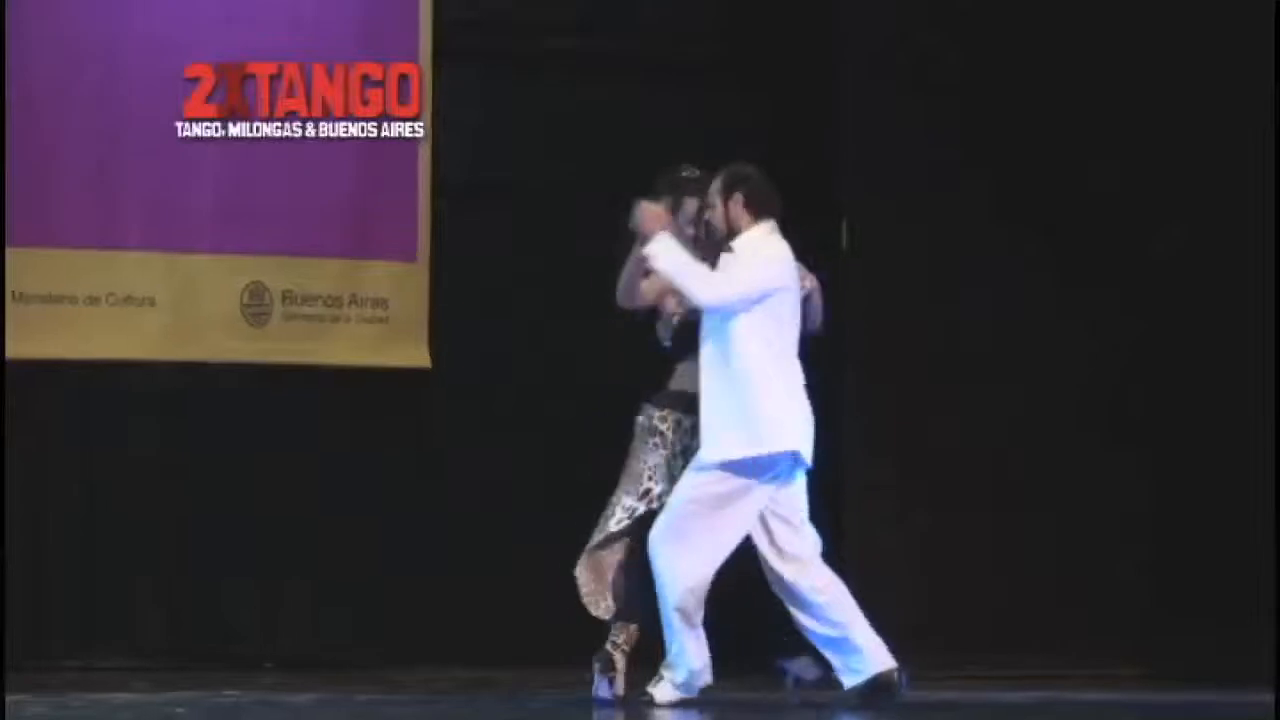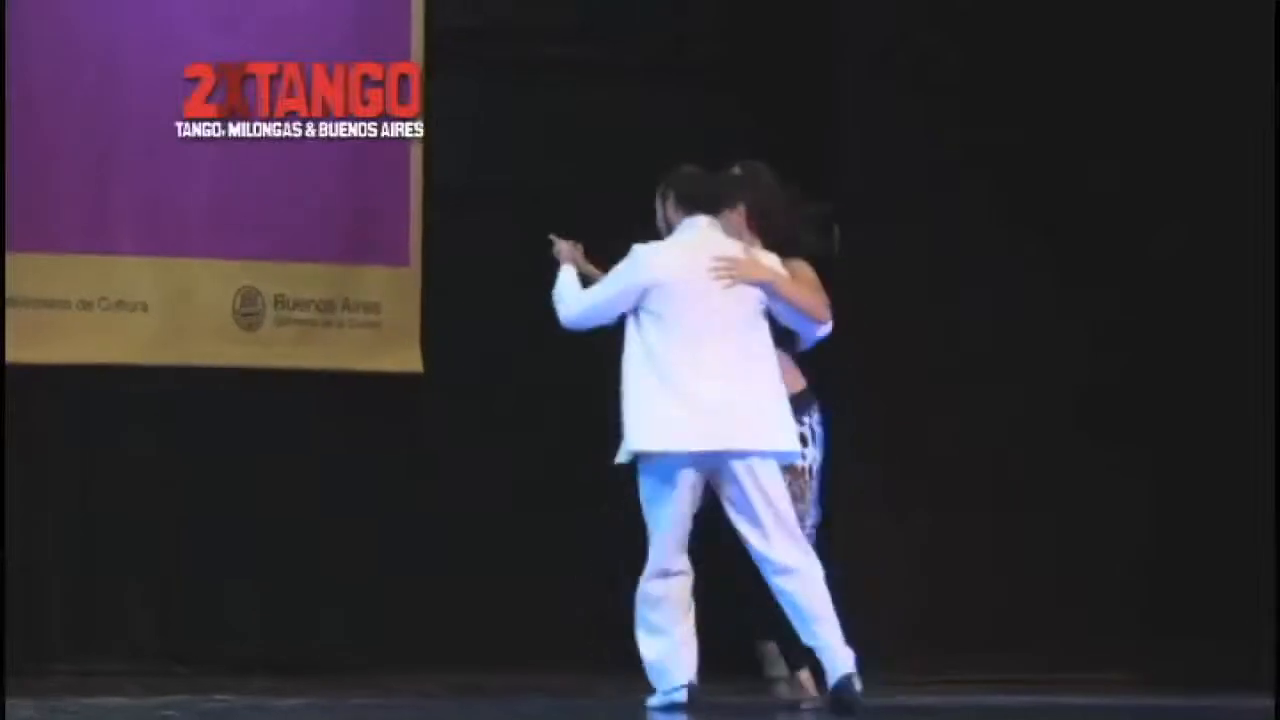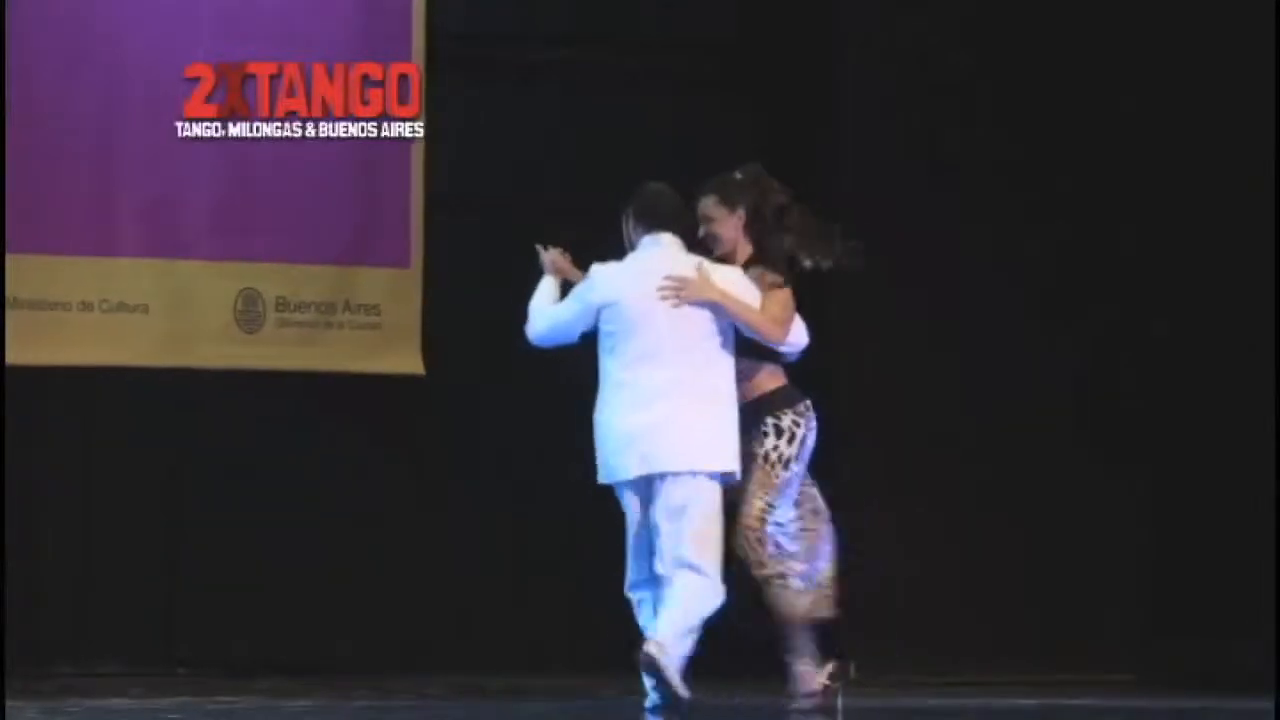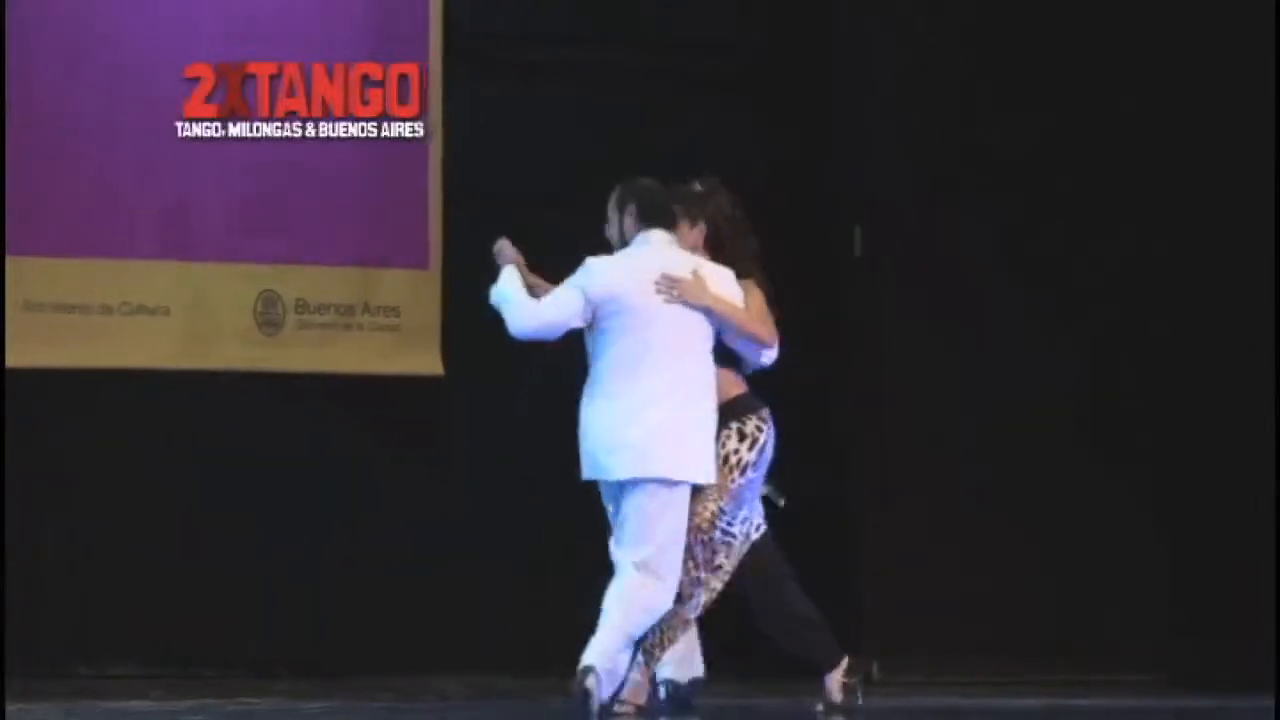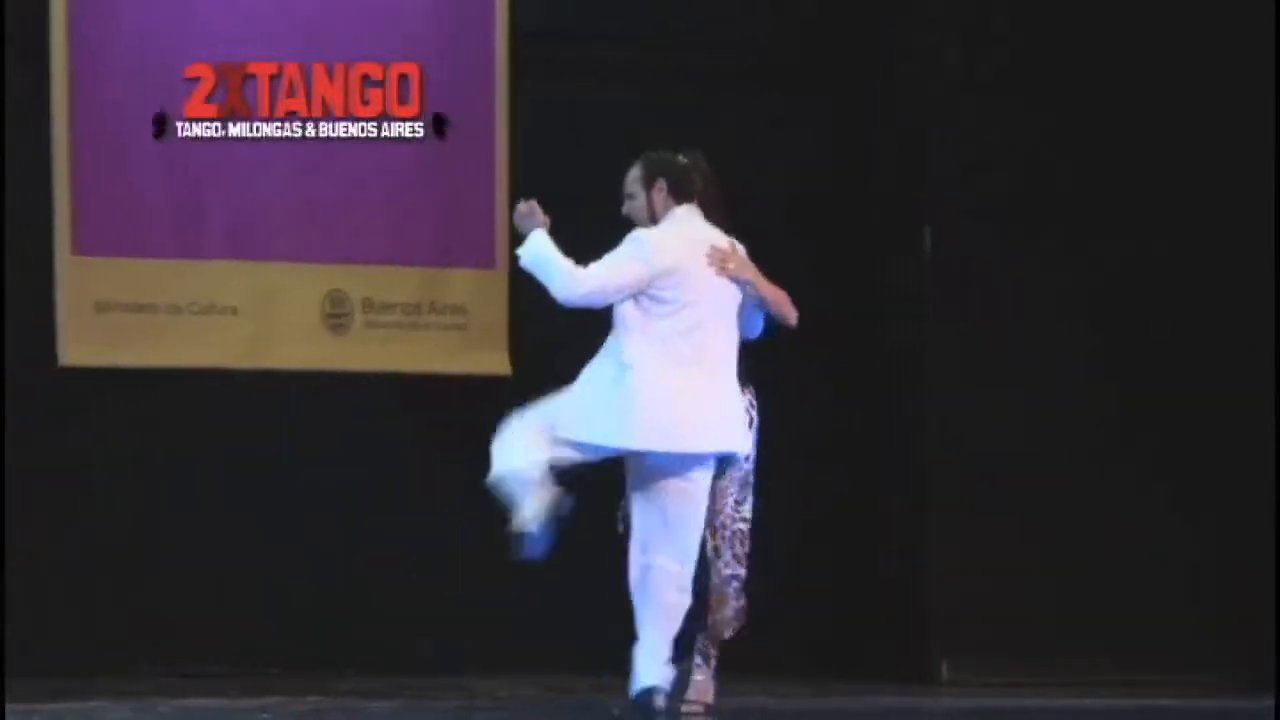
dt=0.3s
person 1, frame 1
left shoulder: (768, 254)
right shoulder: (750, 258)
left elbow: (713, 292)
left wrist: (659, 240)
left hip: (755, 435)
right hip: (763, 435)
left knee: (673, 545)
right knee: (794, 563)
left ankle: (684, 672)
right ankle: (871, 664)
person 1, frame 2
left shoulder: (649, 260)
right shoulder: (757, 263)
left elbow: (575, 314)
right elbow: (816, 324)
left wrist: (568, 269)
right wrist: (784, 353)
left hip: (674, 429)
right hip: (748, 427)
left knee: (666, 563)
right knee: (788, 554)
right ankle: (838, 668)
person 1, frame 3
left shoulder: (606, 280)
right shoulder: (723, 278)
left elbow: (541, 330)
right elbow: (794, 338)
left wrist: (553, 277)
left hip: (630, 445)
right hip: (695, 445)
left knee: (649, 575)
right knee: (694, 573)
right ankle: (665, 650)
person 1, frame 4
left shoulder: (605, 273)
right shoulder: (718, 278)
left elbow: (527, 323)
left wrist: (509, 270)
right wrist: (704, 361)
left hip: (610, 438)
right hip: (674, 445)
left knee: (638, 564)
right knee: (645, 574)
right ankle: (598, 670)
person 1, frame 5
left shoulder: (653, 244)
right shoulder: (731, 253)
left elbow: (577, 288)
right elbow: (749, 325)
left wrist: (534, 236)
left hip: (631, 408)
right hip: (700, 423)
left knee: (519, 436)
right knee: (665, 562)
left ankle: (534, 502)
person 2, frame 1
right shoulder: (667, 280)
left elbow: (808, 324)
right elbow: (627, 299)
left wrist: (810, 289)
right wrist: (643, 244)
right hip: (674, 420)
right knee: (650, 541)
left ankle: (786, 651)
right ankle: (613, 660)
person 2, frame 2
left shoulder: (789, 268)
right shoulder: (714, 267)
left elbow: (820, 314)
left wrist: (769, 276)
right wrist: (585, 269)
left hip: (791, 415)
left ankle: (797, 666)
right ankle: (779, 662)
person 2, frame 3
left shoulder: (770, 279)
right shoulder: (713, 276)
left elbow: (777, 331)
left wrist: (715, 298)
left hip: (781, 419)
right hip: (744, 422)
left knee: (759, 530)
right knee: (768, 541)
left ankle: (804, 656)
right ankle: (811, 667)
person 2, frame 4
left shoulder: (732, 284)
right shoulder: (668, 286)
left elbow: (765, 337)
left wrist: (709, 303)
left hip: (739, 428)
left knee: (695, 547)
right knee: (755, 564)
right ankle: (835, 671)
person 2, frame 5
left shoulder: (723, 256)
left elbow: (787, 315)
left wrist: (747, 277)
left knee: (720, 541)
left ankle: (703, 670)
right ankle: (690, 661)
